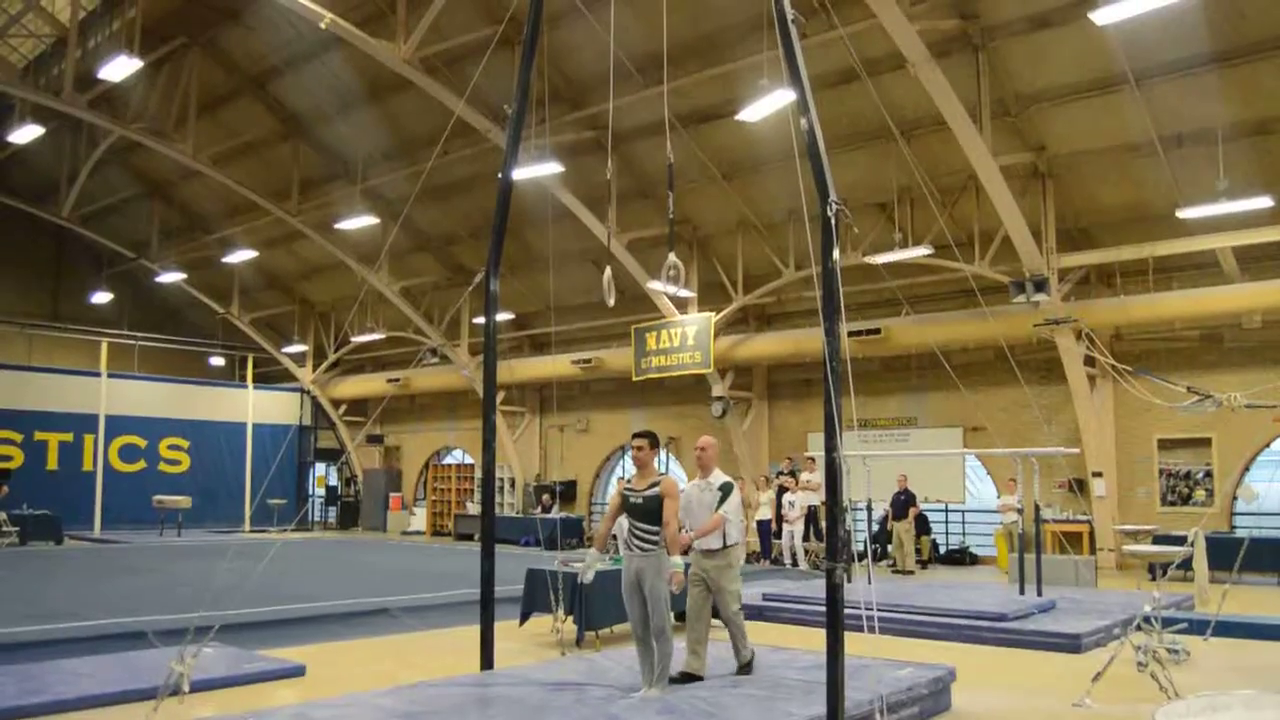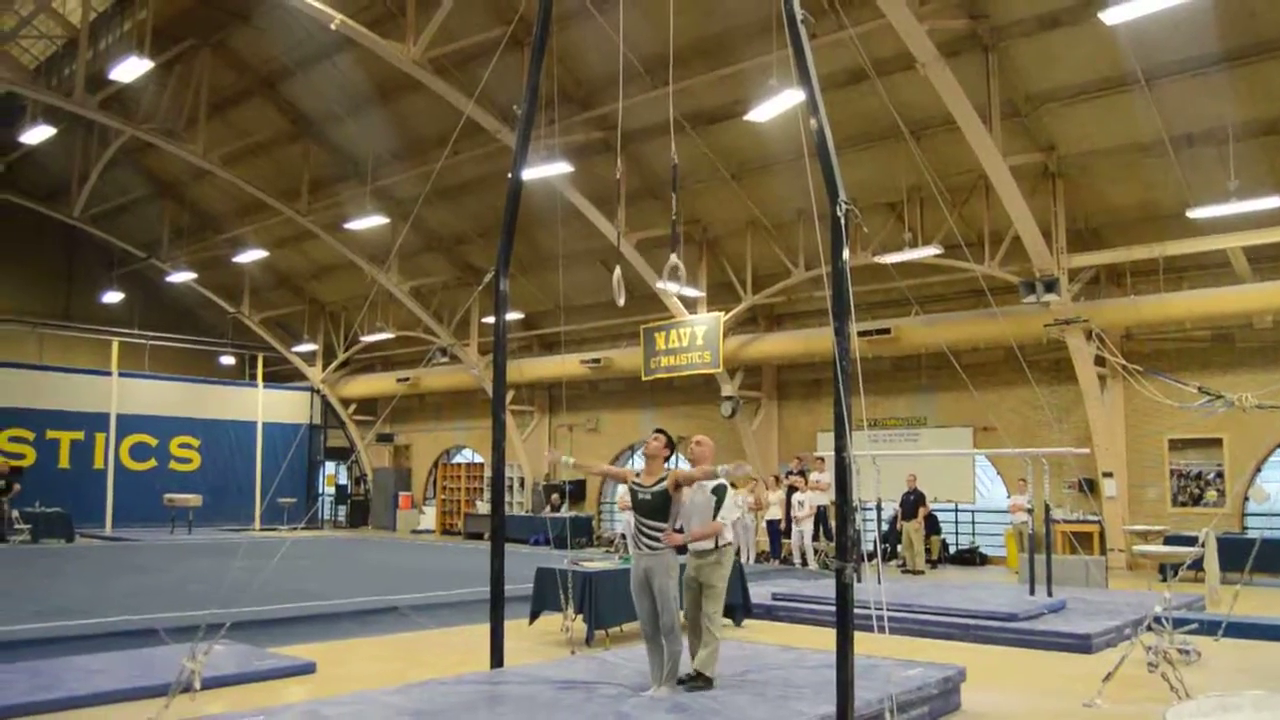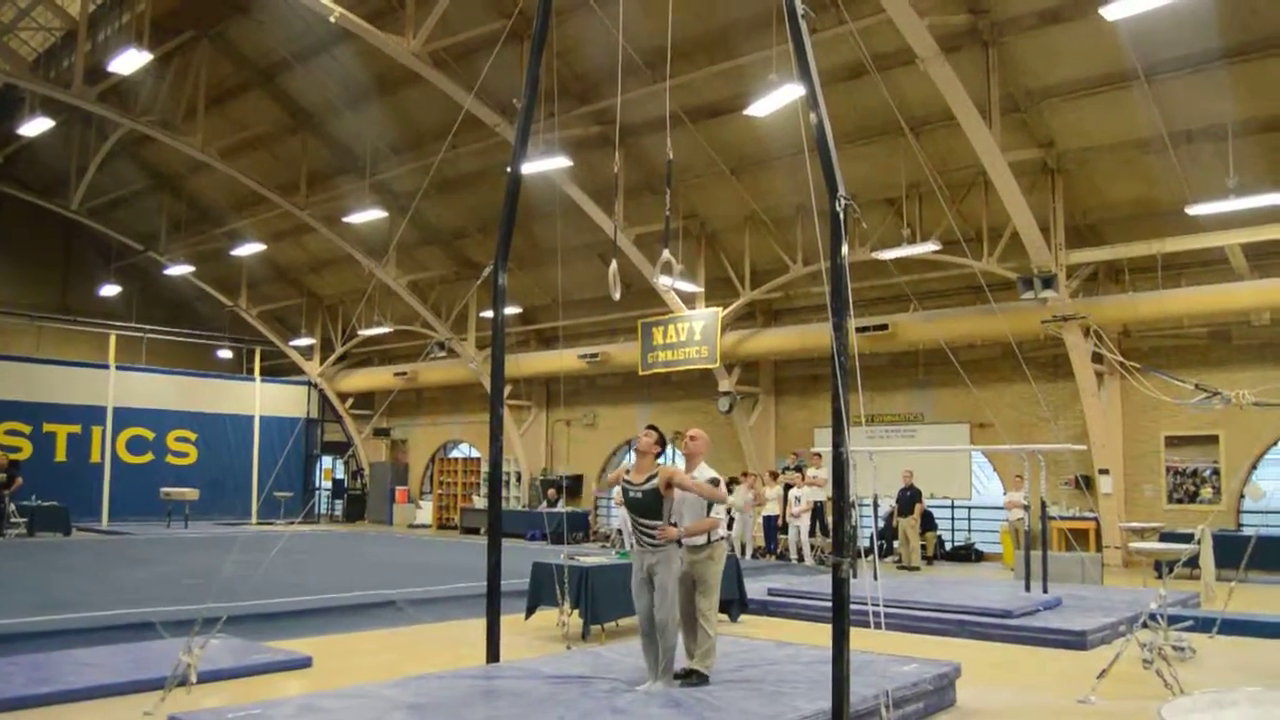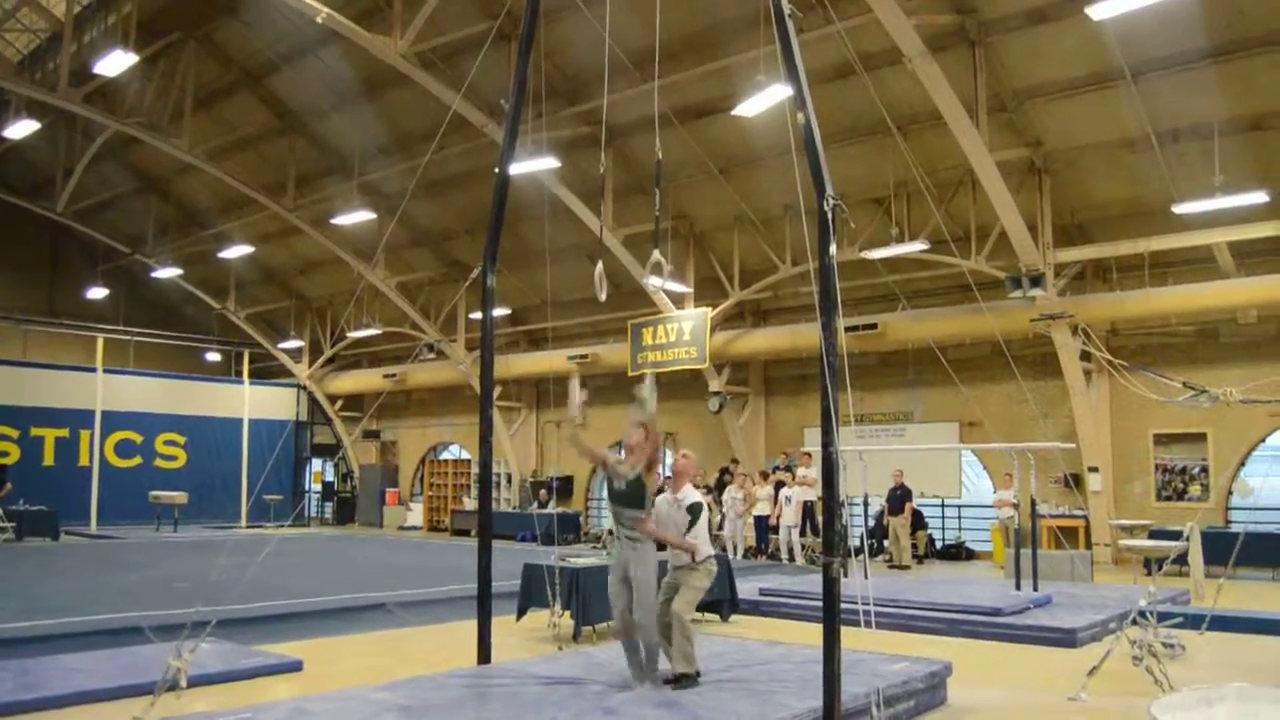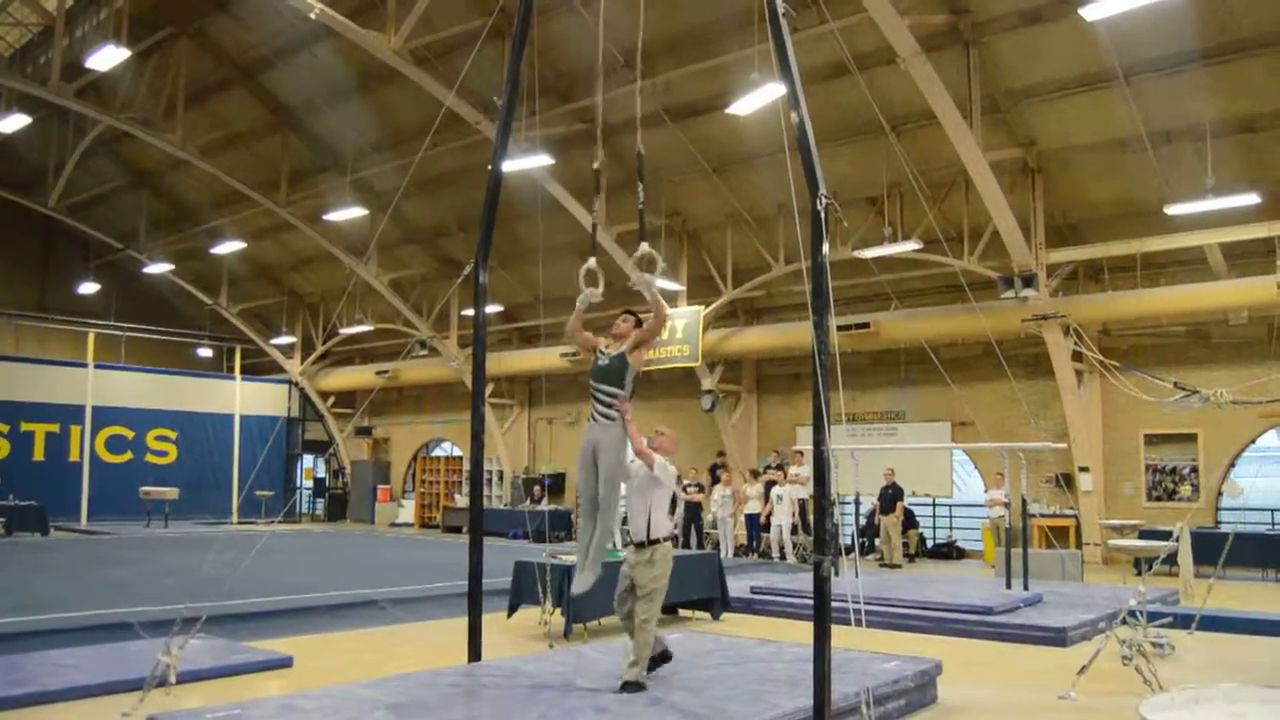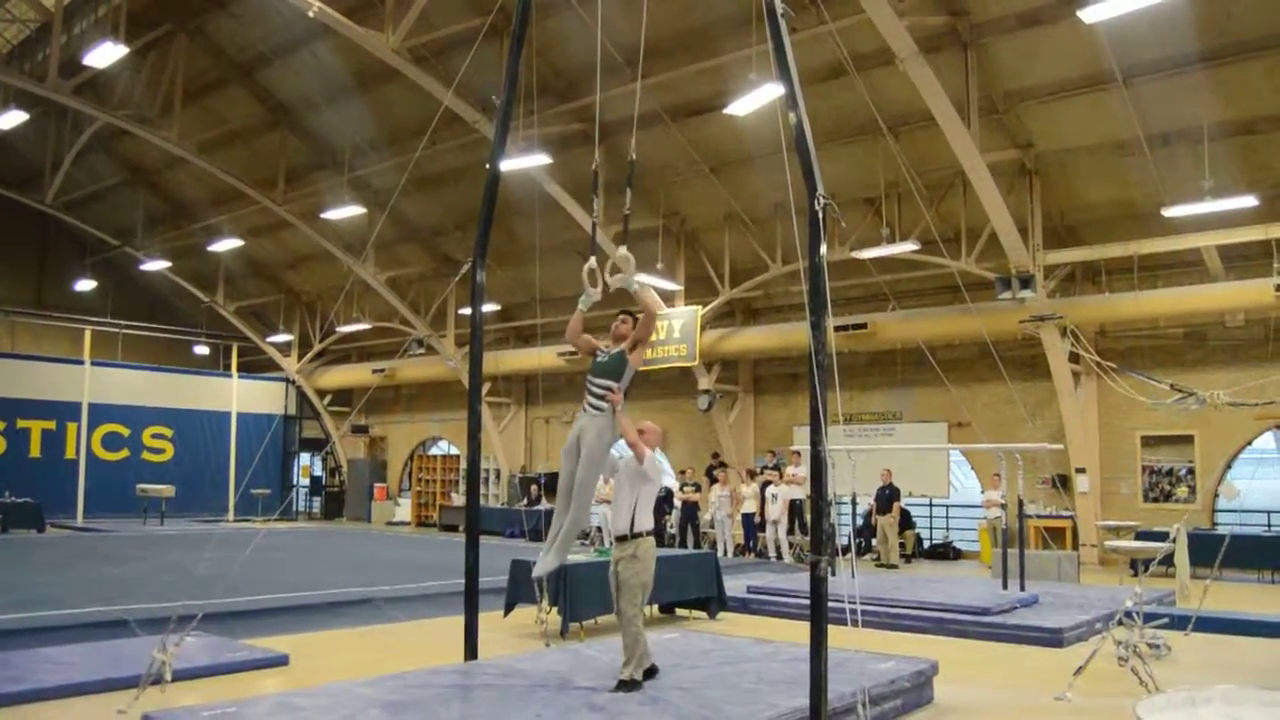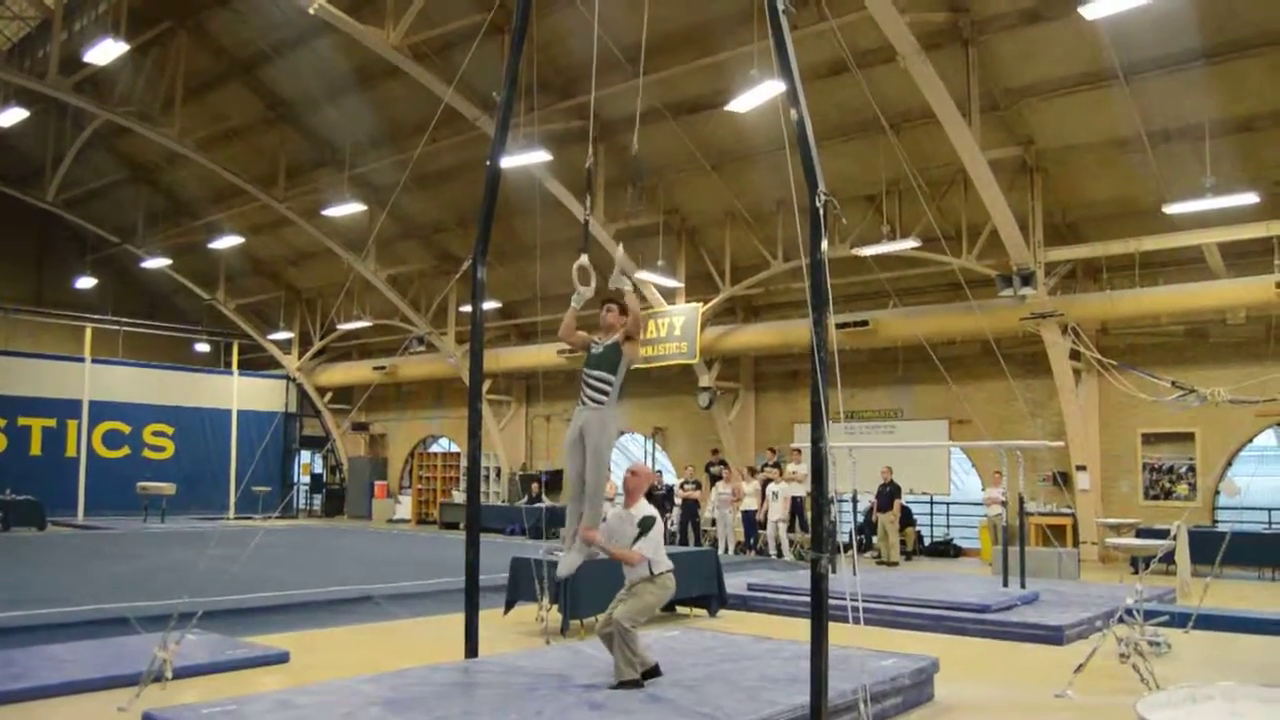
dt=0.5s
person 1, frame 1
left shoulder: (666, 485)
right shoulder: (625, 486)
left elbow: (670, 525)
right elbow: (608, 522)
left wrist: (676, 564)
right wrist: (593, 556)
left hip: (655, 561)
right hip: (630, 561)
left knee: (660, 628)
right knee: (639, 629)
left ankle: (659, 685)
right ankle: (647, 683)
person 1, frame 2
left shoulder: (674, 478)
right shoulder: (630, 476)
left elbow: (698, 473)
right elbow: (597, 469)
left wrist: (722, 470)
right wrist: (565, 461)
left hip: (662, 559)
right hip: (638, 560)
left knee: (669, 625)
right knee: (647, 627)
left ankle: (668, 683)
right ankle: (656, 681)
person 1, frame 3
left shoulder: (665, 475)
right shoulder: (623, 474)
left elbow: (697, 487)
right elbow: (607, 482)
left wrist: (728, 501)
left hip: (664, 557)
right hip: (640, 556)
left knee: (663, 620)
right knee: (644, 620)
left ankle: (664, 677)
right ankle: (652, 675)
person 1, frame 4
left shoulder: (647, 465)
right shoulder: (611, 462)
left elbow: (655, 439)
right elbow: (584, 449)
left wrist: (650, 408)
right wrist: (575, 418)
left hip: (642, 552)
right hip: (620, 552)
left knee: (643, 619)
right knee: (622, 622)
left ankle: (652, 678)
right ankle: (640, 677)
person 1, frame 5
left shoulder: (635, 347)
right shoulder: (599, 346)
left elbow: (659, 320)
right elbow: (571, 333)
left wrist: (649, 289)
right wrist: (583, 302)
left hip: (613, 431)
right hip: (591, 429)
left knee: (606, 502)
right knee: (586, 502)
left ankle: (592, 565)
right ankle: (581, 563)
person 1, frame 6
left shoulder: (634, 347)
right shoulder: (599, 348)
left elbow: (651, 312)
right elbow: (572, 337)
left wrist: (631, 283)
right wrist: (585, 303)
left hip: (603, 422)
right hip: (580, 421)
left knee: (583, 490)
right knee: (565, 489)
left ankle: (559, 549)
right ankle: (549, 547)
person 1, frame 7
left shoulder: (628, 338)
right shoulder: (591, 340)
left elbow: (636, 314)
right elbow: (564, 334)
left wrist: (624, 285)
right wrist: (577, 301)
left hip: (602, 417)
right hip: (579, 415)
left knee: (594, 485)
right knee: (574, 485)
left ankle: (582, 545)
right ankle: (570, 544)
person 2, frame 1
left shoulder: (726, 485)
right shoulder: (690, 488)
left elbow: (718, 520)
right elbow: (677, 518)
left wrist: (690, 537)
left hip: (724, 555)
right hip: (699, 556)
left knee: (729, 610)
right knee: (695, 612)
left ankle: (745, 655)
right ankle: (694, 668)
person 2, frame 2
left shoulder: (719, 486)
left elbow: (717, 527)
left wrist: (684, 539)
left hip: (718, 555)
right hip: (694, 556)
left knee: (710, 615)
right knee: (692, 614)
left ankle: (704, 674)
right ankle: (698, 669)
person 2, frame 3
left shoulder: (711, 480)
left elbow: (713, 521)
right elbow: (670, 512)
left wrist: (678, 532)
left hip: (709, 550)
right hip: (688, 551)
left knee: (704, 610)
right knee: (687, 610)
left ankle: (701, 670)
right ankle: (692, 664)
person 2, frame 4
left shoulder: (695, 503)
right shoulder: (661, 500)
left elbow: (690, 545)
right elbow: (651, 529)
left wrist: (656, 534)
left hip: (700, 568)
right hip: (677, 568)
left knee: (679, 611)
right knee: (661, 617)
left ankle: (687, 672)
right ankle: (684, 668)
person 2, frame 5
left shoulder: (666, 471)
right shoulder: (635, 469)
left elbow: (640, 450)
left wrist: (628, 418)
left hip: (656, 551)
right hip: (636, 549)
left knee: (644, 616)
right knee: (623, 606)
left ankle: (635, 676)
right ankle: (658, 649)
person 2, frame 6
left shoulder: (652, 467)
right shoulder: (624, 465)
left elbow: (631, 440)
left wrist: (619, 409)
left hip: (638, 546)
right hip: (621, 546)
left knee: (631, 612)
right knee: (623, 612)
left ankle: (632, 675)
right ankle: (644, 664)
person 2, frame 7
left shoulder: (648, 517)
right shoulder: (616, 515)
left elbow: (634, 559)
right elbow: (598, 544)
left wrist: (599, 542)
right wrist: (583, 537)
left hip: (657, 583)
right hip: (634, 583)
left knee: (623, 619)
right knee: (605, 626)
left ankle: (630, 676)
right ankle: (646, 666)
